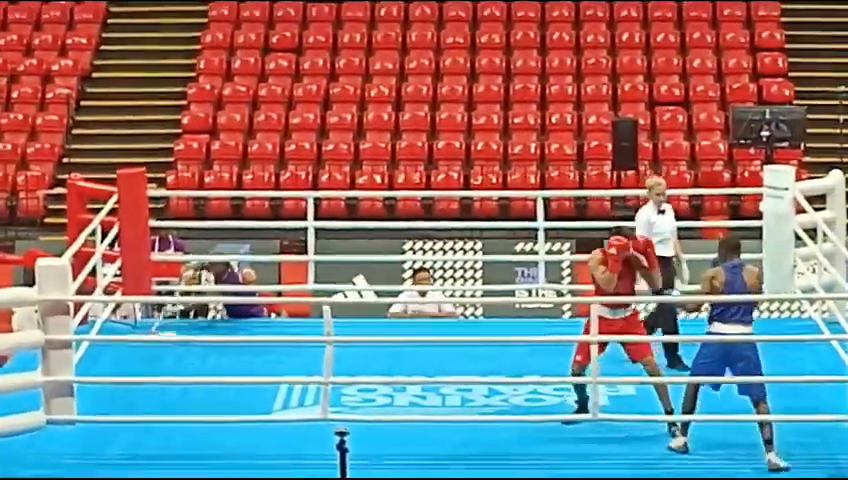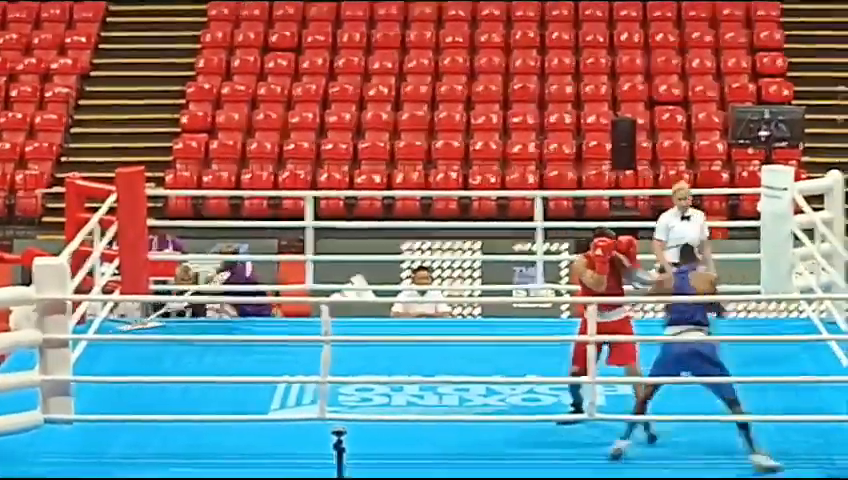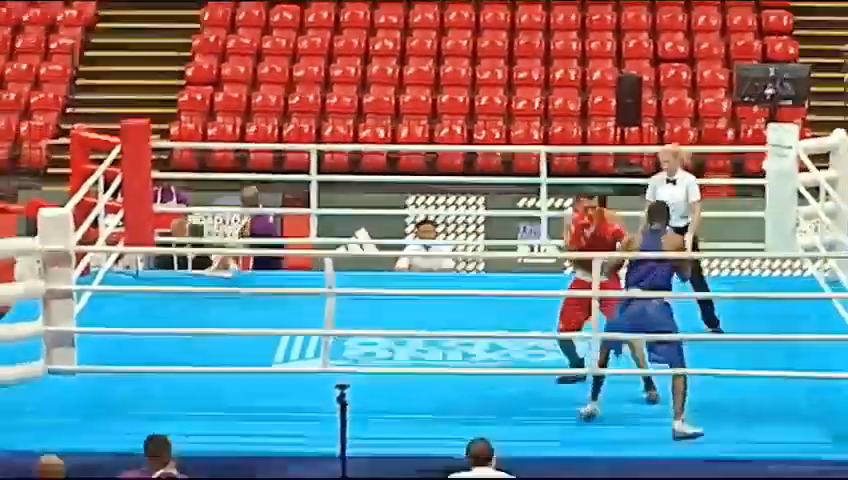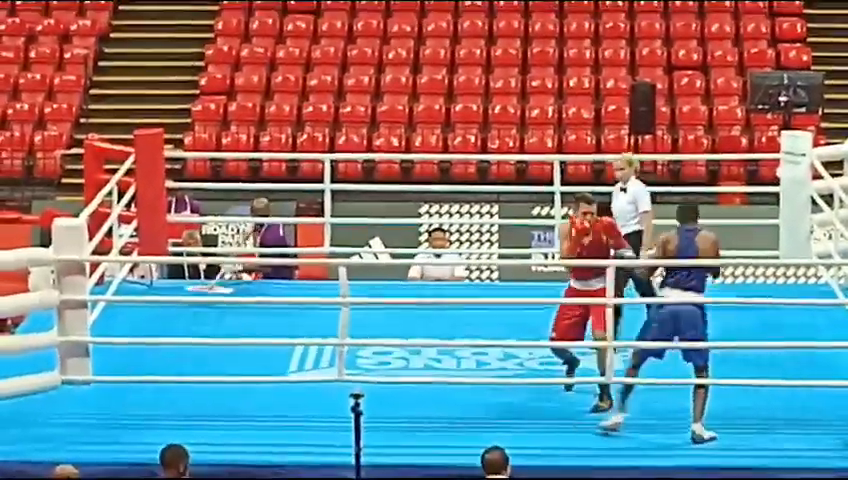
dt=0.4s
person 1, frame 1
left shoulder: (713, 275)
right shoulder: (756, 273)
left elbow: (693, 306)
left hip: (717, 337)
right hip: (744, 338)
left knee: (693, 384)
right knee: (759, 399)
left ankle: (682, 438)
right ankle: (771, 455)
person 1, frame 2
left shoulder: (667, 279)
right shoulder: (707, 277)
left elbow: (650, 296)
left hip: (671, 345)
right hip: (699, 345)
left knee: (647, 391)
right knee: (732, 400)
left ankle: (623, 441)
right ankle: (756, 454)
person 1, frame 3
left shoulder: (633, 240)
right shoulder: (677, 241)
right elbow: (685, 274)
left hip: (632, 306)
right hip: (658, 308)
left knee: (604, 349)
right knee: (678, 366)
left ankle: (592, 403)
right ankle: (679, 423)
person 1, frame 4
left shoulder: (667, 239)
right shoulder: (711, 240)
left elbow: (646, 271)
right elbow: (715, 274)
left hip: (666, 305)
right hip: (692, 308)
left knee: (636, 360)
right knee: (701, 369)
left ankle: (619, 415)
right ankle: (697, 426)
person 2, frame 1
left shoulder: (634, 257)
right shoulder: (598, 257)
left elbow: (655, 285)
right elbow: (608, 286)
left wrist: (650, 256)
right wrist: (615, 256)
left hip: (627, 316)
right hip: (602, 316)
left knee: (650, 364)
right knee: (578, 365)
left ankle: (670, 416)
right ankle: (582, 406)
person 2, frame 2
left shoulder: (618, 257)
right shoulder: (581, 264)
right elbow: (598, 287)
left wrist: (631, 258)
right wrist: (601, 258)
left hip: (619, 320)
right hip: (592, 322)
left knee: (632, 369)
right knee: (575, 373)
left ankle: (647, 423)
right ankle: (578, 408)
person 2, frame 3
left shoulder: (609, 218)
right shoulder: (572, 222)
right elbow: (571, 253)
left wrist: (619, 238)
right wrist: (576, 231)
left hip: (608, 281)
right hip: (582, 281)
right knee: (564, 330)
left ankle: (648, 383)
right ankle: (578, 368)
person 2, frame 4
left shoulder: (605, 227)
right shoulder: (567, 230)
left elbow: (625, 253)
right elbow: (565, 259)
left wrist: (615, 236)
right wrist: (575, 238)
left hip: (601, 289)
right hip: (577, 289)
left knee: (599, 336)
right knee: (556, 340)
left ankle: (605, 394)
right ankle: (572, 363)
person 3, frame 1
left shoulder: (669, 209)
right shoulder: (645, 214)
left wrist: (682, 263)
left hip: (669, 263)
right hip: (655, 264)
left knee: (664, 309)
right knee: (668, 310)
right ankle: (673, 357)
person 3, frame 2
left shoulder: (699, 216)
right shoulder: (666, 218)
left elbow: (705, 245)
right elbow: (658, 247)
left wrist: (711, 270)
right wrist: (669, 271)
person 3, frame 3
left shoulder: (688, 180)
right shoulder: (655, 181)
left elbow: (696, 211)
left wrist: (689, 236)
left hip: (682, 231)
left knee: (697, 279)
left ankle: (712, 323)
person 3, frame 4
left shoulder: (639, 189)
right shoulder: (617, 190)
left elbow: (647, 221)
left wrist: (644, 249)
left hip: (635, 241)
right hip: (623, 241)
left knee: (617, 287)
right knee: (643, 288)
